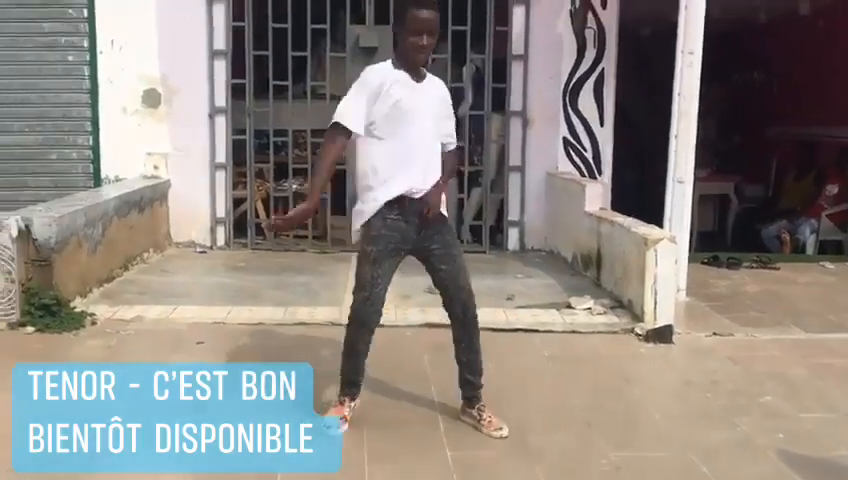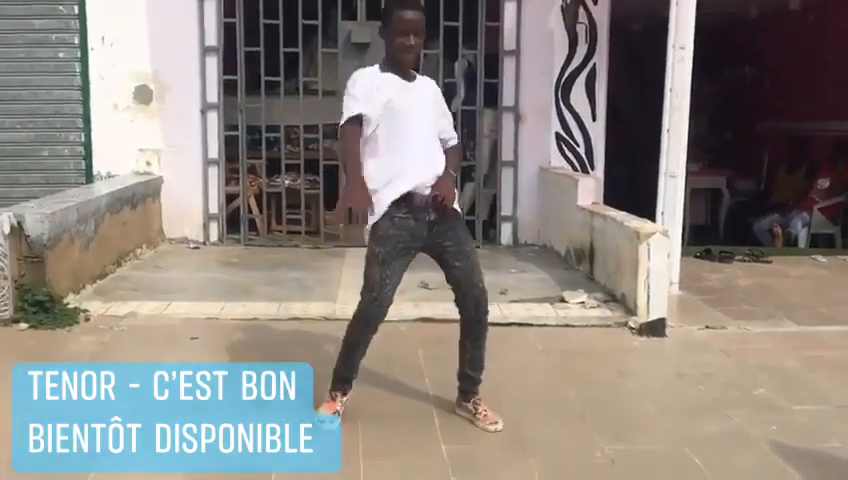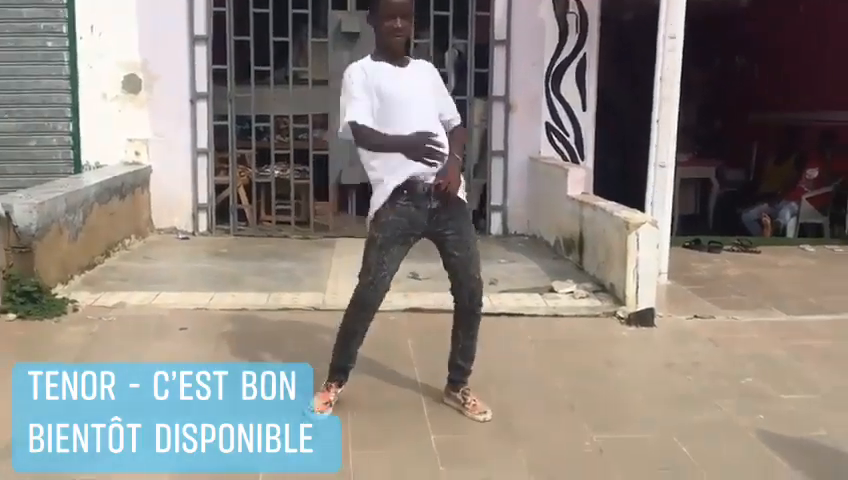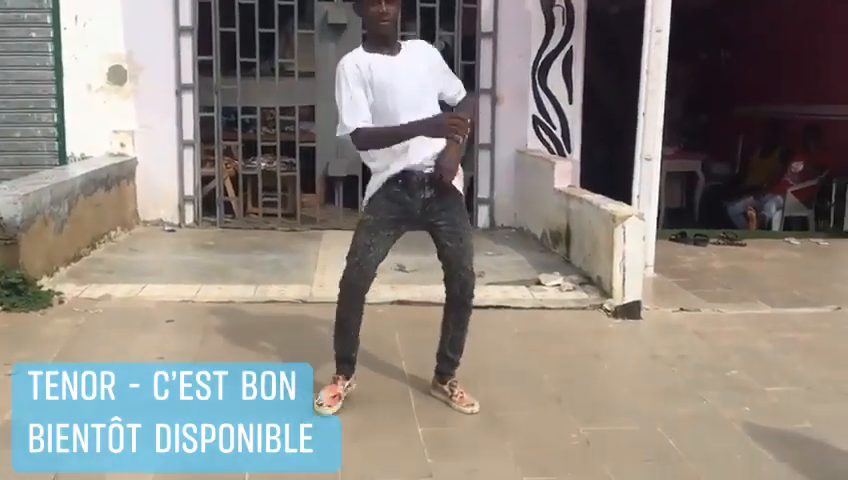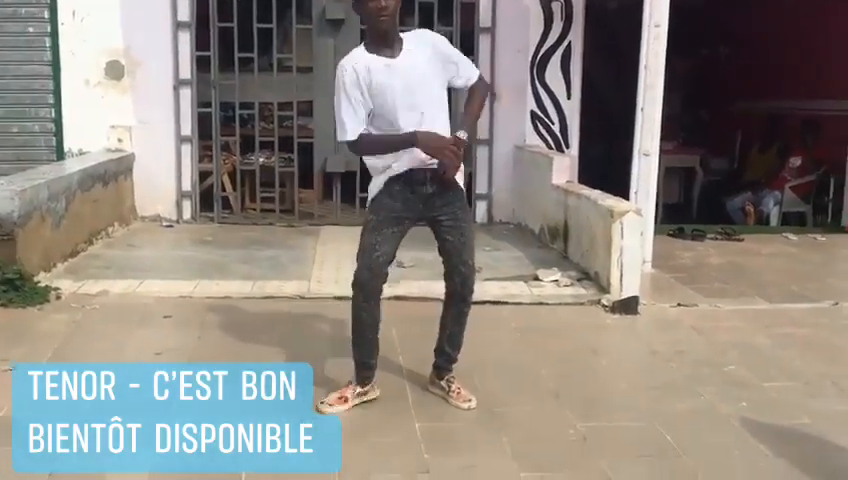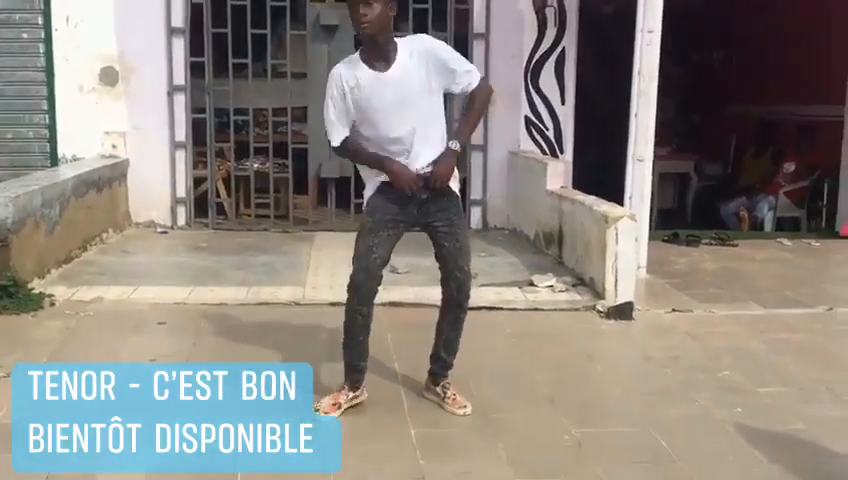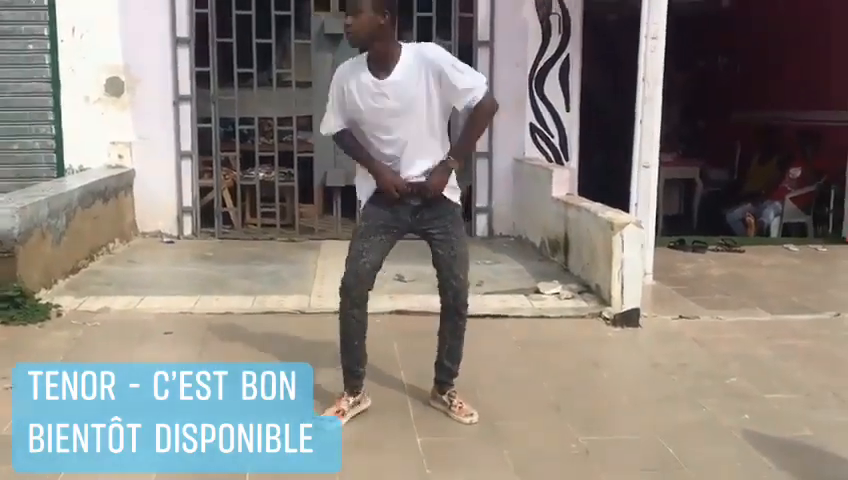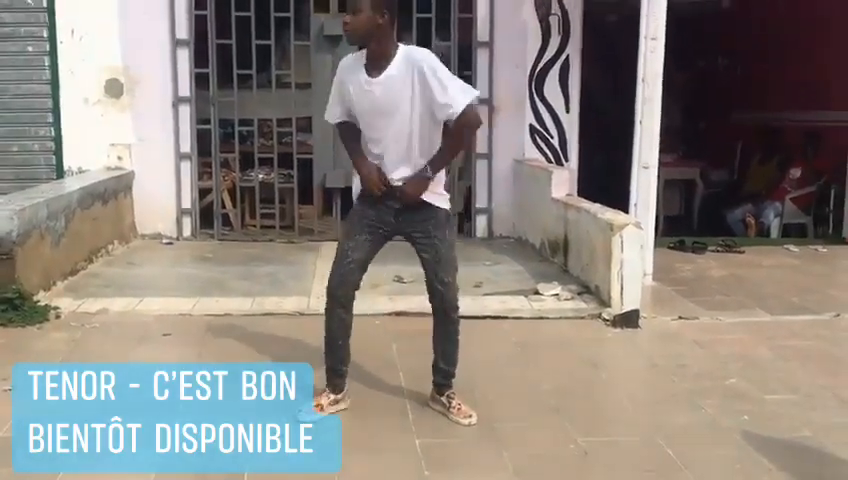
dt=0.1s
person 1, frame 1
left shoulder: (437, 90)
right shoulder: (376, 80)
right elbow: (339, 133)
left wrist: (439, 187)
right wrist: (313, 198)
left hip: (429, 212)
right hip: (384, 213)
left knee: (463, 305)
right knee: (367, 309)
left ankle: (473, 401)
right ankle: (348, 396)
person 1, frame 2
left shoulder: (430, 89)
right shoulder: (365, 81)
left elbow: (451, 146)
right elbow: (351, 129)
left wrist: (448, 178)
right wrist: (355, 184)
left hip: (442, 210)
right hip: (396, 212)
left knee: (475, 302)
right knee: (373, 306)
left ankle: (468, 396)
right ankle: (339, 391)
person 1, frame 3
left shoulder: (428, 71)
right shoulder: (360, 73)
left elbow: (455, 128)
right elbow: (358, 132)
left wrist: (454, 161)
right wrist: (405, 145)
left hip: (447, 196)
right hip: (398, 197)
left knee: (470, 291)
right knee: (370, 294)
left ankle: (457, 386)
right ankle: (335, 381)
person 1, frame 4
left shoulder: (424, 52)
right shoulder: (353, 65)
left elbow: (463, 101)
right elbow: (361, 136)
left wrist: (455, 145)
right wrist: (421, 127)
left hip: (441, 185)
right hip: (393, 187)
left knee: (462, 282)
right knee: (354, 279)
left ankle: (445, 378)
right ankle: (343, 375)
person 1, frame 5
left shoulder: (429, 44)
right shoulder: (351, 68)
left elbow: (479, 84)
right elbow: (355, 139)
left wrist: (459, 138)
right wrist: (416, 140)
left hip: (444, 182)
right hip: (394, 185)
left knee: (462, 279)
right knee: (367, 279)
left ankle: (442, 374)
right ankle: (363, 381)
person 1, frame 6
left shoulder: (427, 49)
right shoulder: (343, 75)
left elbow: (481, 89)
right elbow: (341, 142)
left wrist: (452, 150)
right wrist: (390, 167)
left hip: (440, 188)
right hip: (388, 190)
left knee: (459, 285)
right knee: (362, 283)
left ankle: (438, 380)
right ankle: (353, 384)
person 1, frame 7
left shoulder: (429, 59)
right shoulder: (346, 76)
left elbow: (486, 104)
right elbow: (340, 131)
left wrist: (447, 166)
right wrist: (374, 168)
left hip: (437, 197)
right hip: (385, 198)
left knee: (456, 294)
right knee: (353, 287)
left ankle: (445, 389)
right ankle: (353, 392)
person 1, frame 8
left shoulder: (419, 63)
right shoulder: (348, 70)
left elbow: (469, 118)
left wrist: (427, 175)
right wrist: (362, 163)
left hip: (424, 200)
right hip: (373, 197)
left knee: (445, 296)
right knee: (339, 287)
left ankle: (443, 391)
right ankle: (336, 389)
